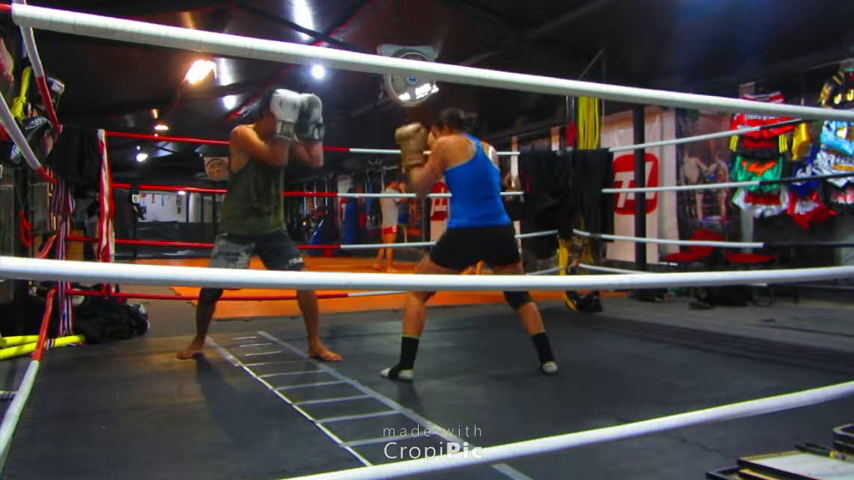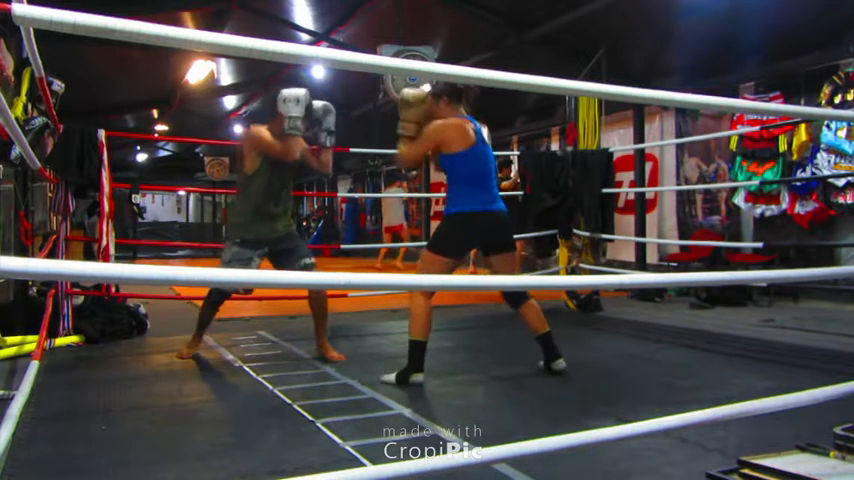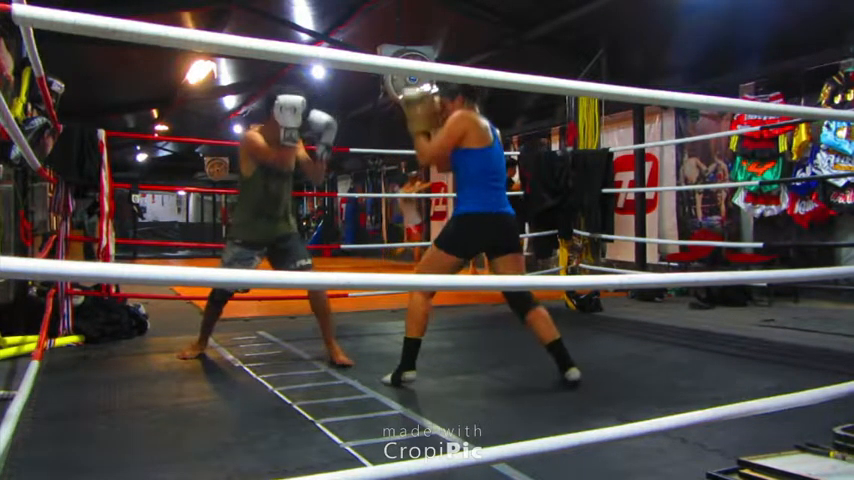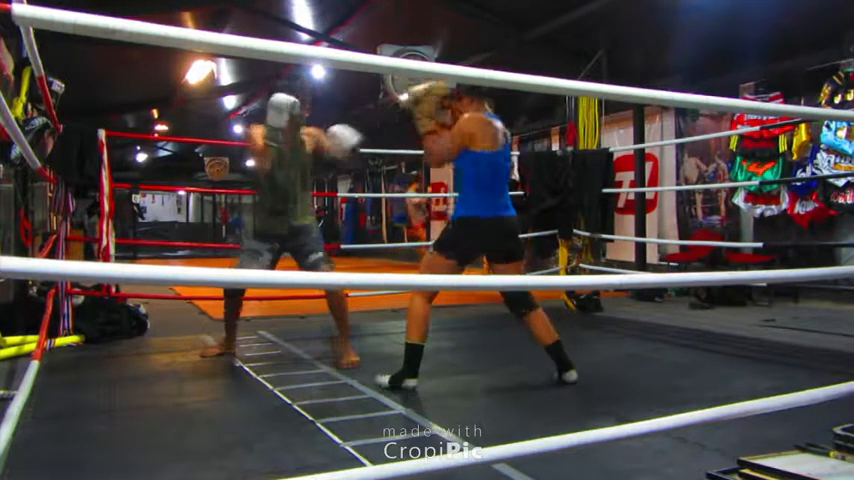
dt=0.4s
person 1, frame 1
left shoulder: (446, 145)
right shoulder: (488, 149)
left elbow: (419, 187)
left wrist: (412, 155)
left hip: (464, 234)
right hip: (500, 232)
left knee: (416, 294)
right knee: (519, 296)
left ankle: (405, 365)
right ankle: (547, 358)
person 1, frame 2
left shoulder: (442, 128)
right shoulder: (480, 127)
left elbow: (404, 161)
left wrist: (408, 124)
left hip: (462, 220)
right hip: (496, 218)
left knee: (420, 291)
right knee: (516, 292)
left ankle: (414, 369)
right ankle: (553, 356)
person 1, frame 3
left shoulder: (461, 119)
right shoulder: (489, 128)
left elbow: (427, 158)
right elbow: (446, 164)
left wrist: (418, 124)
right wrist: (433, 124)
left hip: (471, 220)
right hip: (503, 221)
left knee: (421, 288)
right knee: (522, 299)
left ankle: (406, 367)
right ankle: (567, 366)
person 1, frame 4
left shoulder: (470, 122)
right shoulder: (499, 127)
left elbow: (435, 159)
left wrist: (425, 119)
right wrist: (441, 120)
left hip: (470, 225)
right hip: (503, 224)
left knee: (420, 296)
right knee: (521, 301)
left ankle: (407, 374)
right ankle: (565, 368)
person 2, frame 1
left shoulder: (284, 135)
right shoulder: (242, 134)
left elbow: (316, 161)
right elbow: (276, 159)
left wrist: (314, 124)
right wrist: (287, 122)
left hip: (272, 226)
right hip: (238, 227)
right knee: (211, 287)
left ankle: (315, 344)
right ankle: (199, 340)
person 2, frame 2
left shoulder: (292, 137)
right shoulder: (256, 134)
left elbow: (324, 168)
right elbow: (290, 155)
left wrist: (327, 130)
right wrist: (293, 119)
left hip: (282, 228)
right hip: (247, 231)
right knee: (221, 290)
left ankle: (323, 343)
right ankle: (196, 339)
person 2, frame 3
left shoulder: (292, 142)
right shoulder: (252, 138)
left elbow: (316, 177)
right elbow: (285, 165)
left wrist: (325, 142)
right wrist: (291, 127)
left hip: (283, 229)
right hip: (249, 231)
right knee: (223, 289)
left ankle: (332, 346)
right ankle: (201, 342)
person 2, frame 4
left shoulder: (311, 135)
right shoulder: (260, 132)
left elbow: (336, 154)
right elbow: (264, 164)
left wrist: (346, 145)
right wrist: (276, 127)
left hip: (301, 224)
right hip: (267, 226)
right knee: (234, 283)
left ankle: (345, 344)
right ankle: (229, 341)
